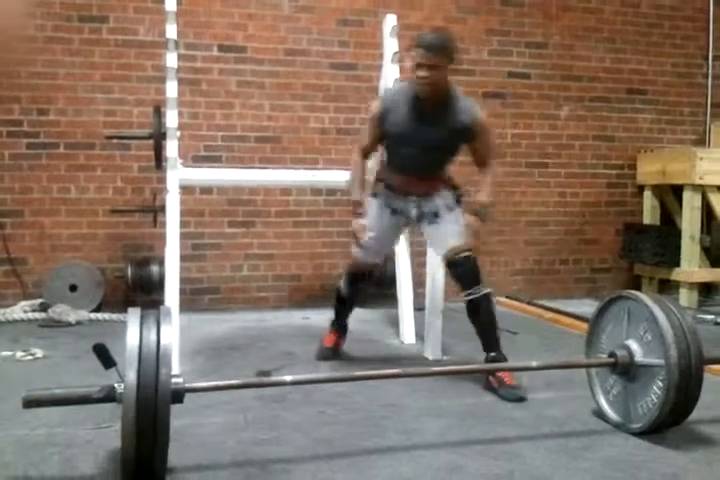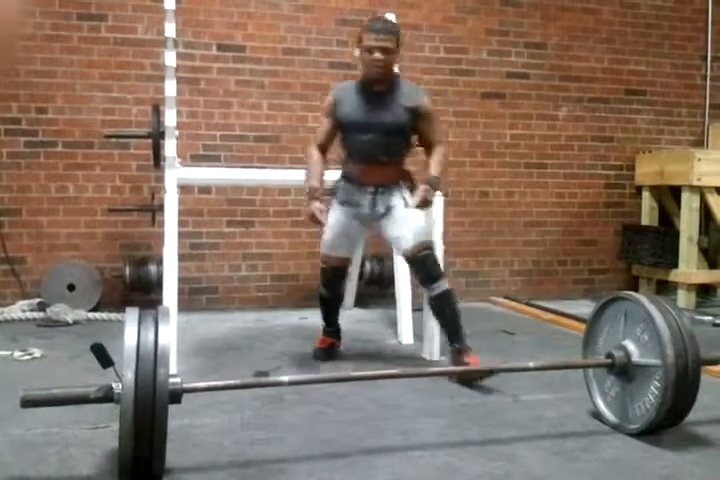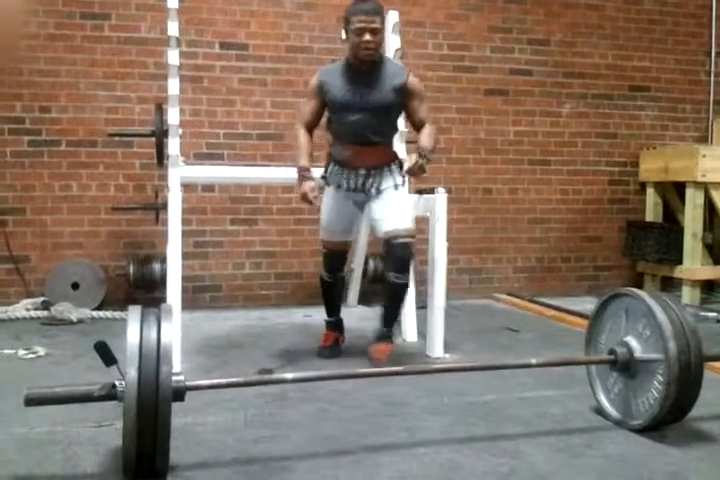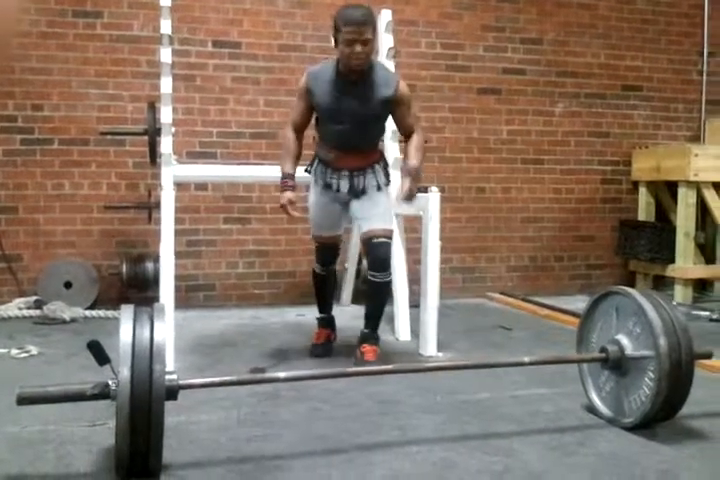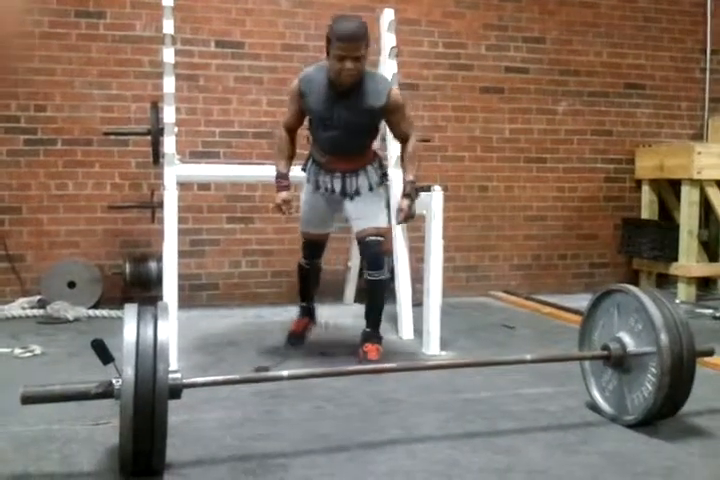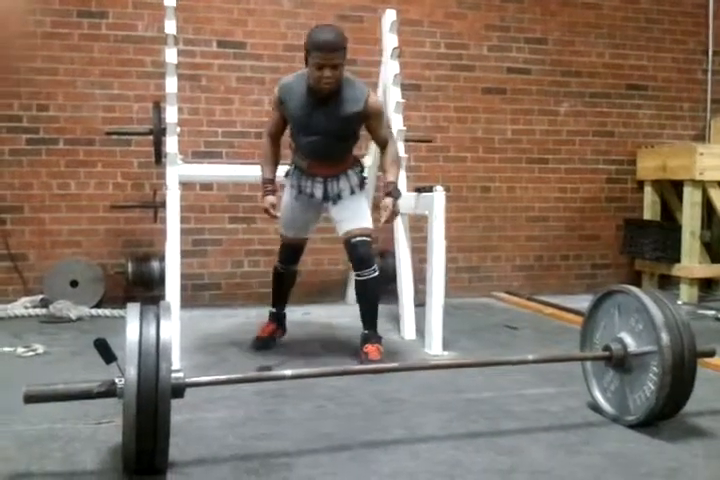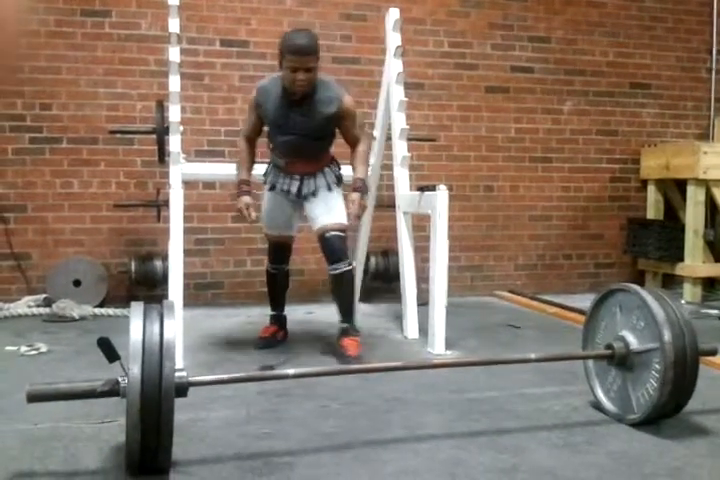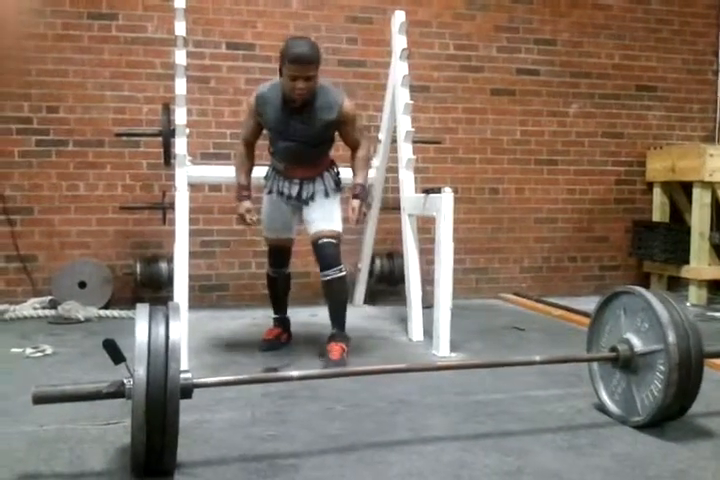
dt=0.2s
person 1, frame 1
left shoulder: (468, 115)
right shoulder: (386, 103)
left elbow: (486, 164)
right elbow: (362, 155)
left wrist: (480, 205)
right wrist: (357, 207)
left hip: (436, 197)
right hip: (389, 194)
left knee: (467, 270)
right knee: (358, 268)
left ankle: (495, 363)
right ankle: (337, 329)
person 1, frame 2
left shoulder: (415, 100)
right shoulder: (339, 97)
left elbow: (435, 146)
right elbow: (318, 147)
left wrist: (430, 184)
right wrist: (313, 193)
left hip: (396, 193)
right hip: (350, 192)
left knee: (427, 266)
right knee: (331, 269)
left ankle: (460, 349)
right ankle: (330, 334)
person 1, frame 3
left shoulder: (403, 79)
right shoulder: (325, 78)
left elbow: (424, 124)
right elbow: (304, 127)
left wrist: (423, 153)
right wrist: (305, 173)
left hip: (386, 175)
right hip: (340, 176)
left knee: (400, 251)
right knee: (333, 257)
left ankle: (385, 334)
right ankle: (334, 328)
person 1, frame 4
left shoulder: (392, 85)
right shoulder: (313, 79)
left elbow: (413, 132)
right elbow: (294, 130)
left wrist: (412, 169)
right wrist: (287, 181)
left hip: (371, 176)
right hip: (326, 174)
left knee: (380, 255)
right knee: (325, 253)
left ankle: (370, 337)
right ankle: (325, 324)
person 1, frame 5
left shoulder: (385, 93)
right shoulder: (305, 83)
left elbow: (407, 138)
right elbow: (288, 131)
left wrist: (409, 190)
right wrist: (282, 182)
left hip: (364, 176)
right hip: (319, 174)
left knee: (374, 253)
right knee: (312, 249)
left ankle: (371, 336)
right ankle: (306, 313)
person 1, frame 6
left shoulder: (364, 99)
right shoulder: (286, 91)
left elbow: (386, 143)
right elbow: (272, 138)
left wrist: (390, 190)
right wrist: (268, 187)
left hip: (345, 181)
right hip: (301, 179)
left knee: (362, 253)
right knee: (289, 253)
left ankle: (370, 337)
right ankle: (276, 319)
person 1, frame 7
left shoulder: (337, 100)
right shoulder: (262, 93)
left elbow: (358, 142)
right elbow: (248, 140)
left wrist: (358, 186)
right wrist: (243, 188)
left hip: (322, 179)
right hip: (280, 178)
left knee: (336, 247)
right knee: (277, 252)
left ankle: (348, 331)
right ankle: (277, 322)
person 1, frame 8
left shoulder: (338, 104)
right shoulder: (261, 99)
left elbow: (360, 146)
right elbow: (247, 145)
left wrist: (359, 191)
right wrist: (243, 193)
left hip: (321, 183)
right hip: (280, 181)
left knee: (328, 253)
right knee: (277, 254)
left ankle: (338, 337)
right ankle: (281, 324)
